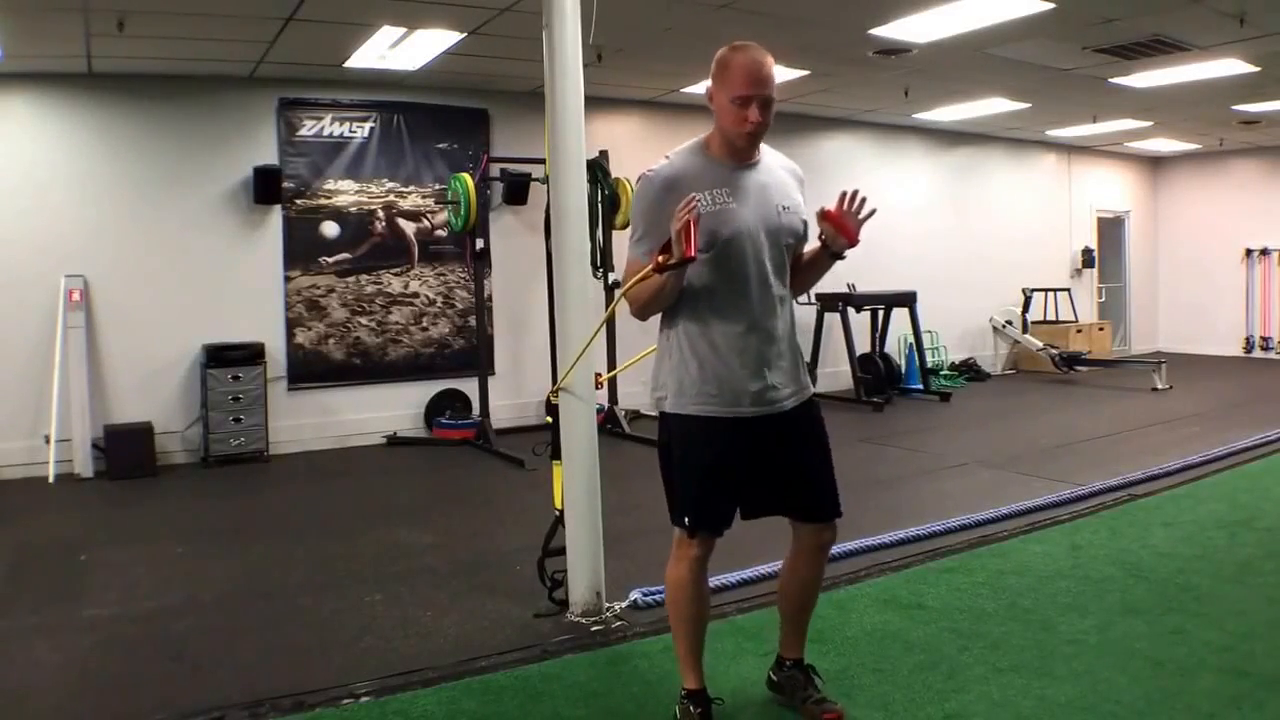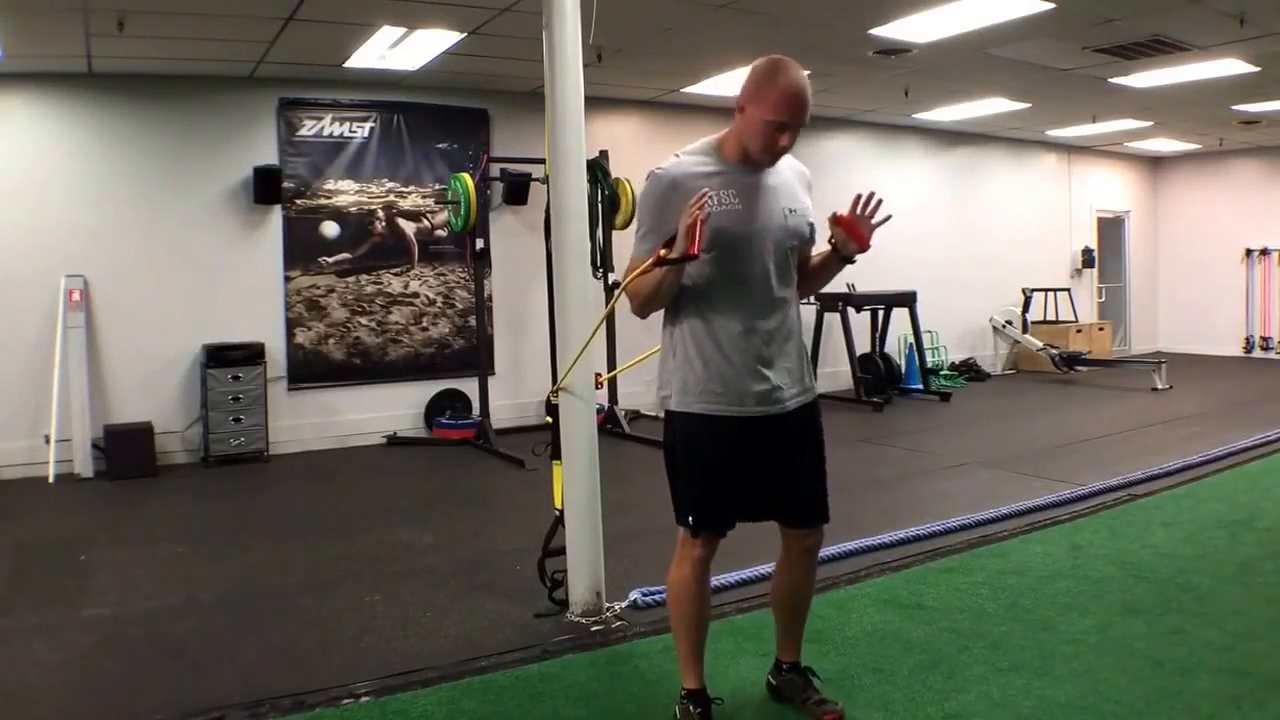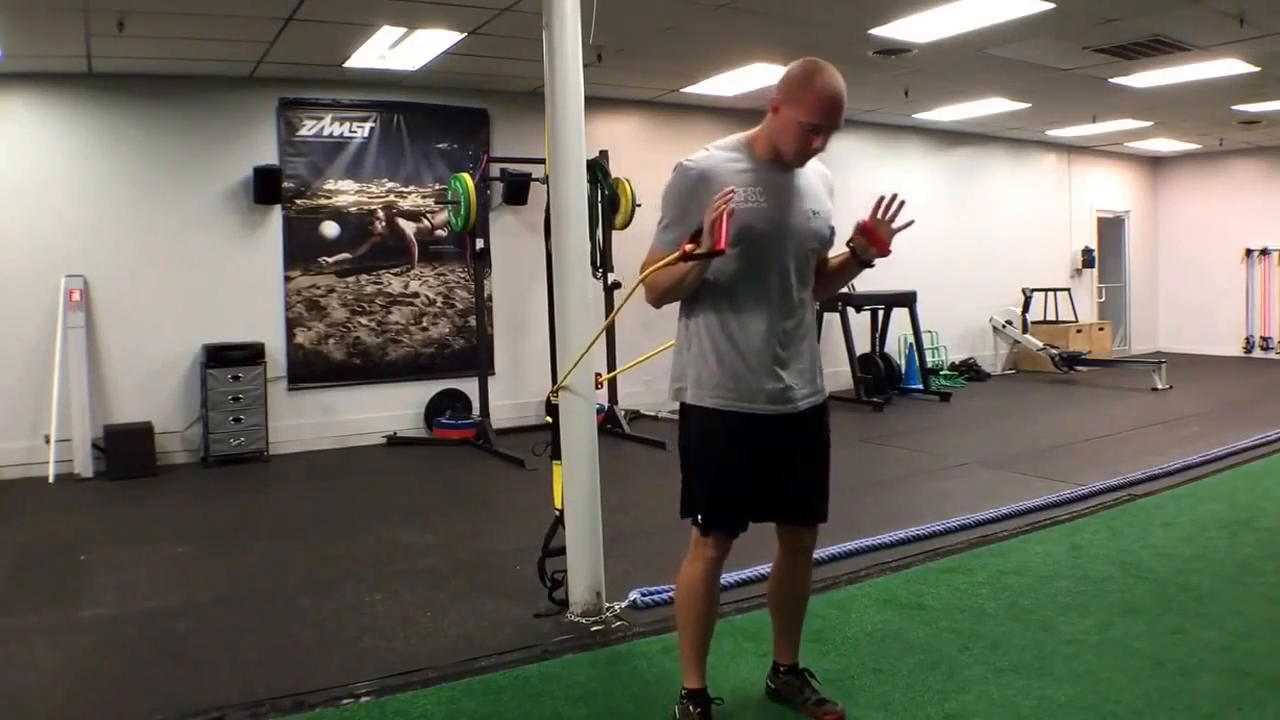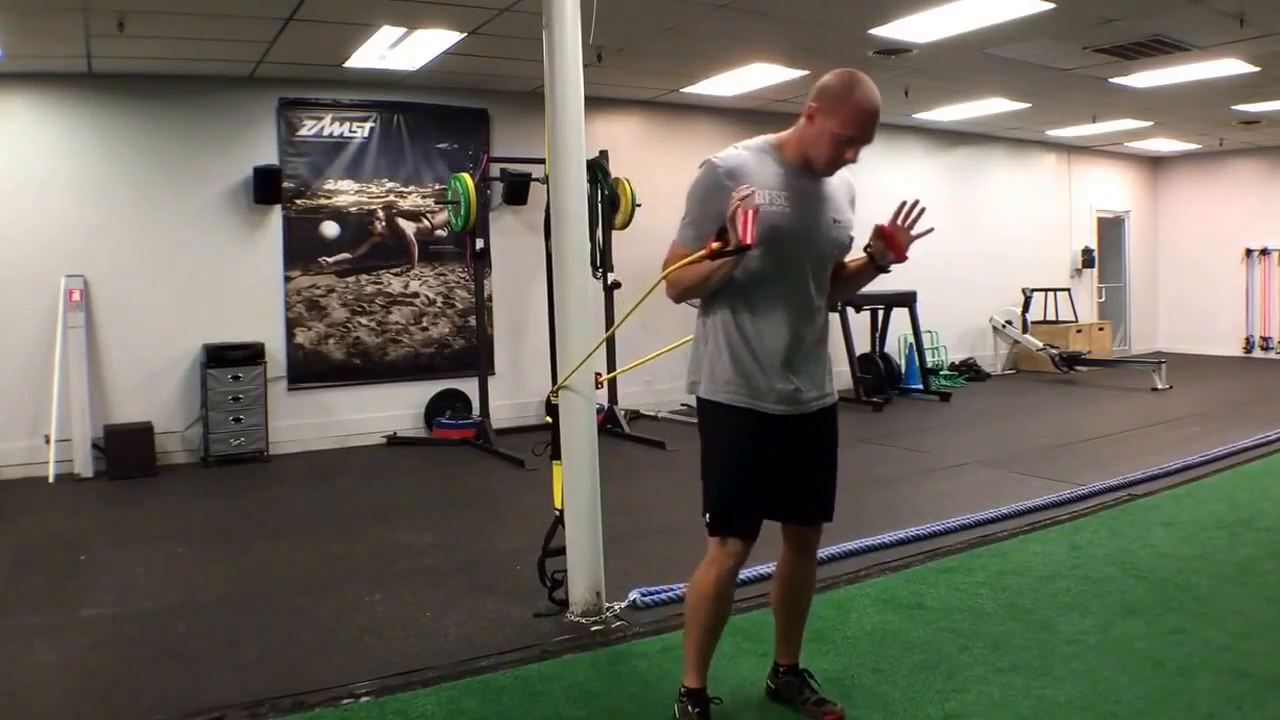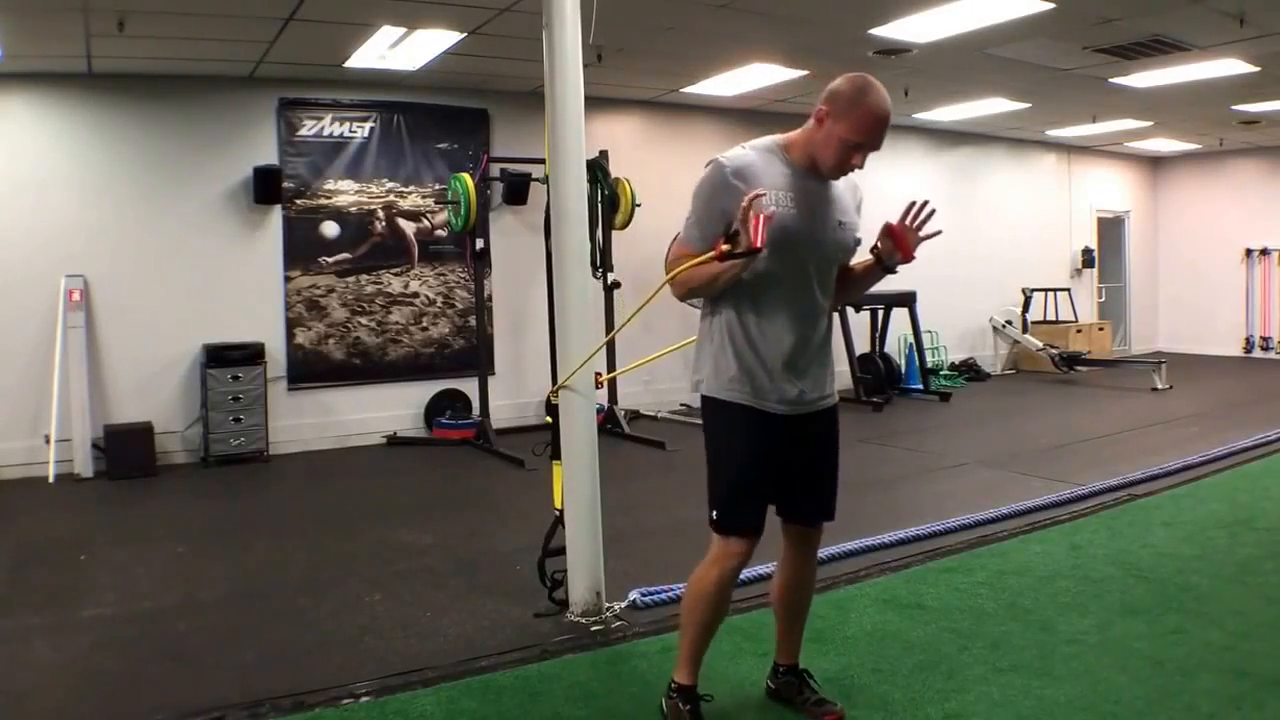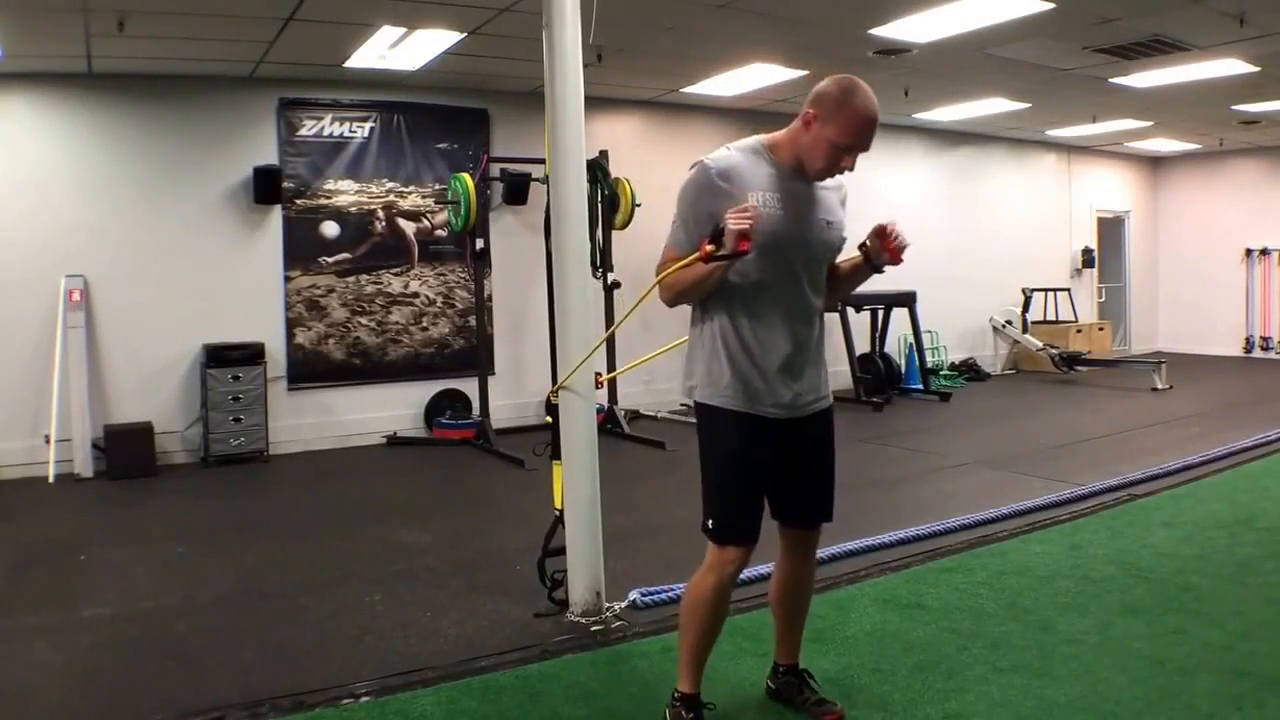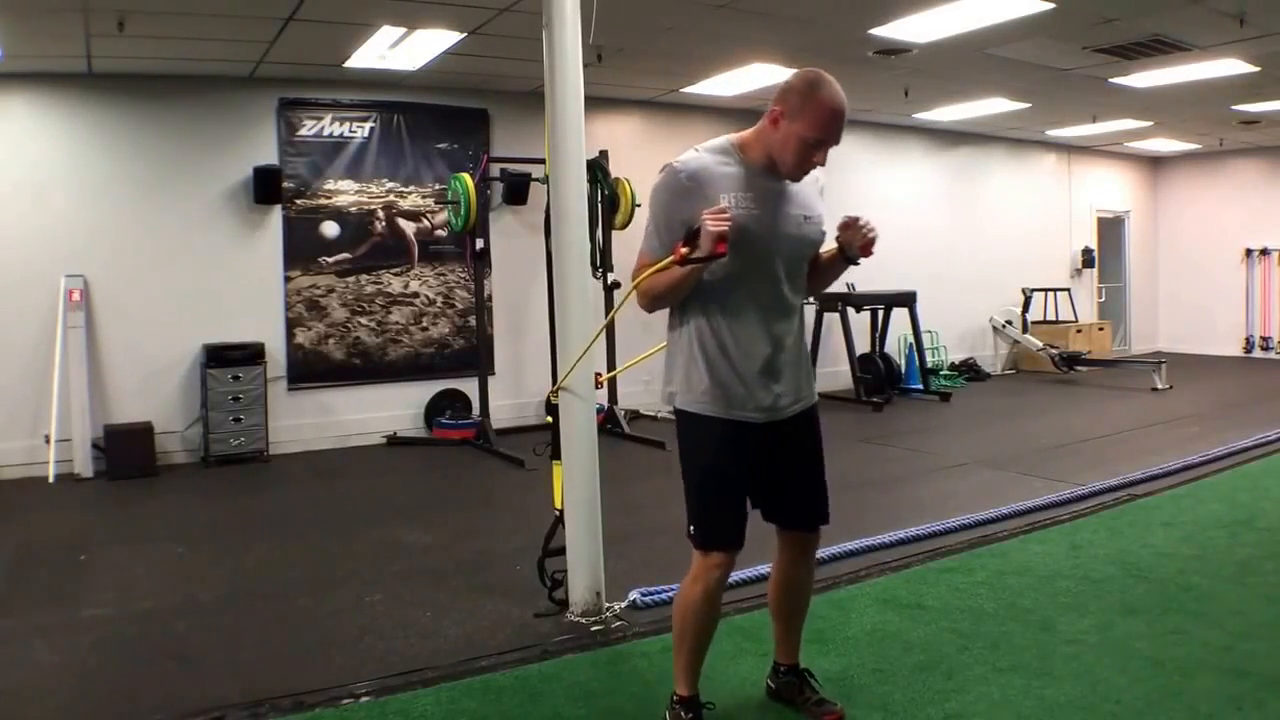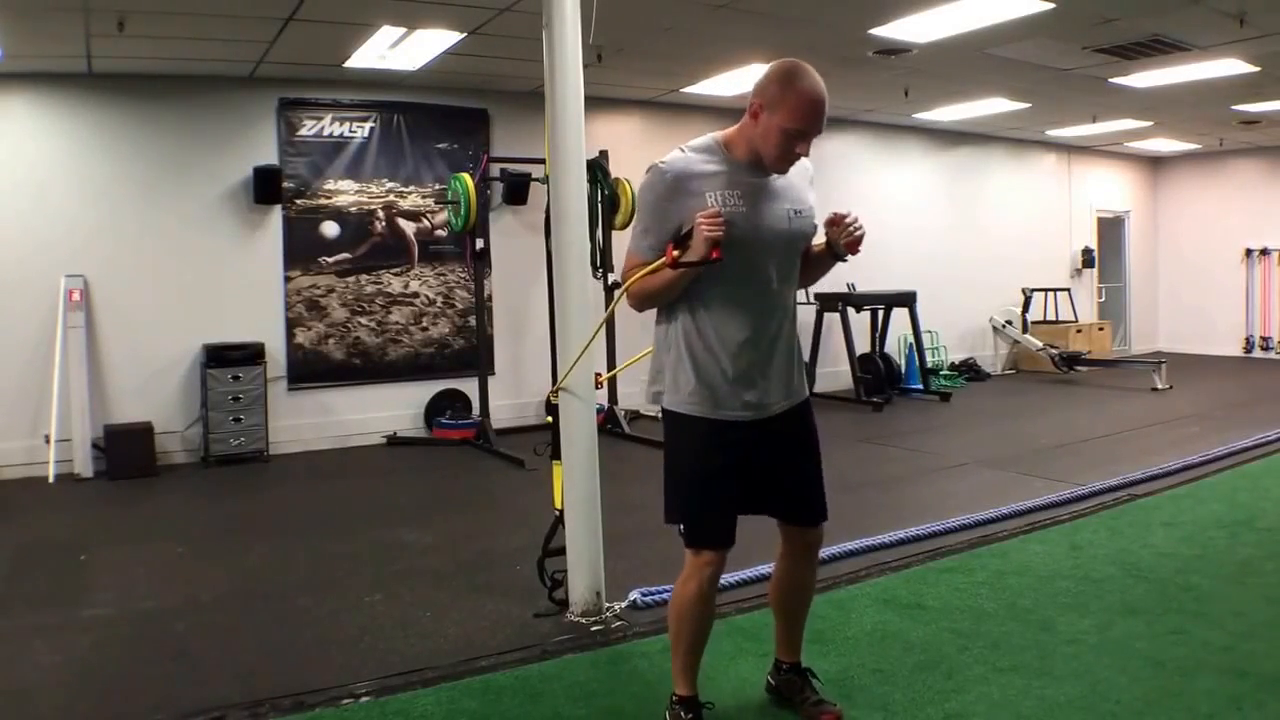
dt=0.2s
person 1, frame 1
left shoulder: (787, 175)
right shoulder: (667, 181)
right elbow: (639, 303)
left wrist: (832, 248)
right wrist: (674, 260)
left hip: (787, 393)
right hip: (701, 402)
left knee: (817, 529)
right knee: (695, 544)
left ankle: (791, 665)
person 1, frame 2
left shoulder: (797, 179)
right shoulder: (676, 180)
right elbow: (639, 298)
left wrist: (842, 252)
right wrist: (679, 255)
left hip: (790, 395)
right hip: (706, 401)
left knee: (805, 537)
right knee: (698, 545)
person 1, frame 3
left shoulder: (819, 183)
right shoulder: (701, 174)
right elbow: (655, 288)
left wrist: (860, 256)
right wrist: (704, 250)
left hip: (801, 395)
right hip: (720, 398)
left knee: (800, 537)
right knee: (711, 544)
person 1, frame 4
left shoulder: (840, 191)
right shoulder: (728, 172)
right elbow: (677, 284)
left wrist: (878, 259)
right wrist: (732, 251)
left hip: (810, 395)
right hip: (735, 394)
left knee: (804, 537)
right knee: (729, 546)
person 1, frame 5
left shoulder: (846, 193)
right shoulder: (735, 172)
right elbow: (683, 283)
left wrist: (885, 260)
right wrist: (742, 253)
left hip: (813, 394)
right hip: (740, 392)
left knee: (805, 536)
right knee: (733, 545)
person 1, frame 6
left shoulder: (832, 191)
right shoulder: (720, 174)
right elbow: (670, 288)
left wrist: (869, 262)
right wrist: (724, 253)
left hip: (807, 397)
right hip: (734, 398)
left knee: (802, 539)
right knee: (730, 552)
person 1, frame 7
left shoulder: (808, 186)
right shoulder: (691, 176)
right elbow: (647, 293)
left wrist: (844, 255)
right wrist: (700, 255)
left hip: (792, 399)
right hip: (714, 403)
left knee: (801, 538)
right knee: (715, 558)
person 1, frame 8
left shoulder: (800, 178)
right shoulder: (677, 176)
right elbow: (637, 293)
left wrist: (833, 250)
right wrist: (692, 259)
left hip: (785, 396)
right hip: (703, 403)
left knee: (805, 536)
right knee: (708, 557)
